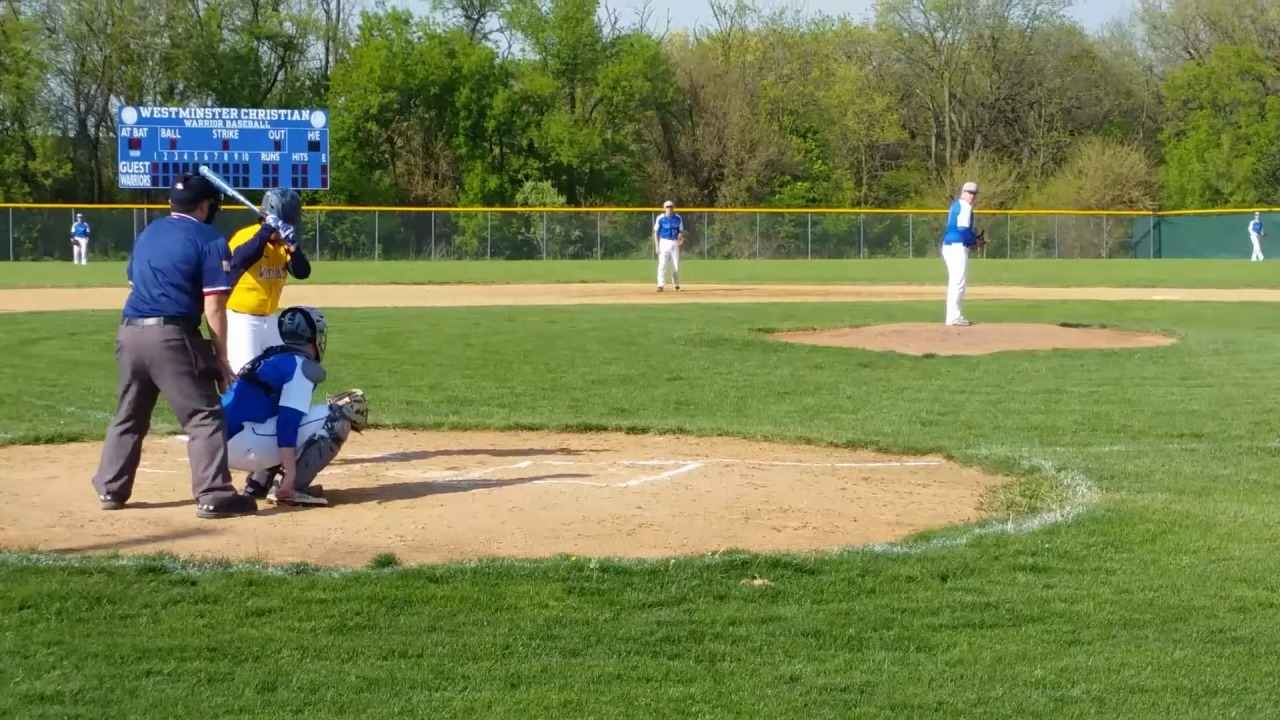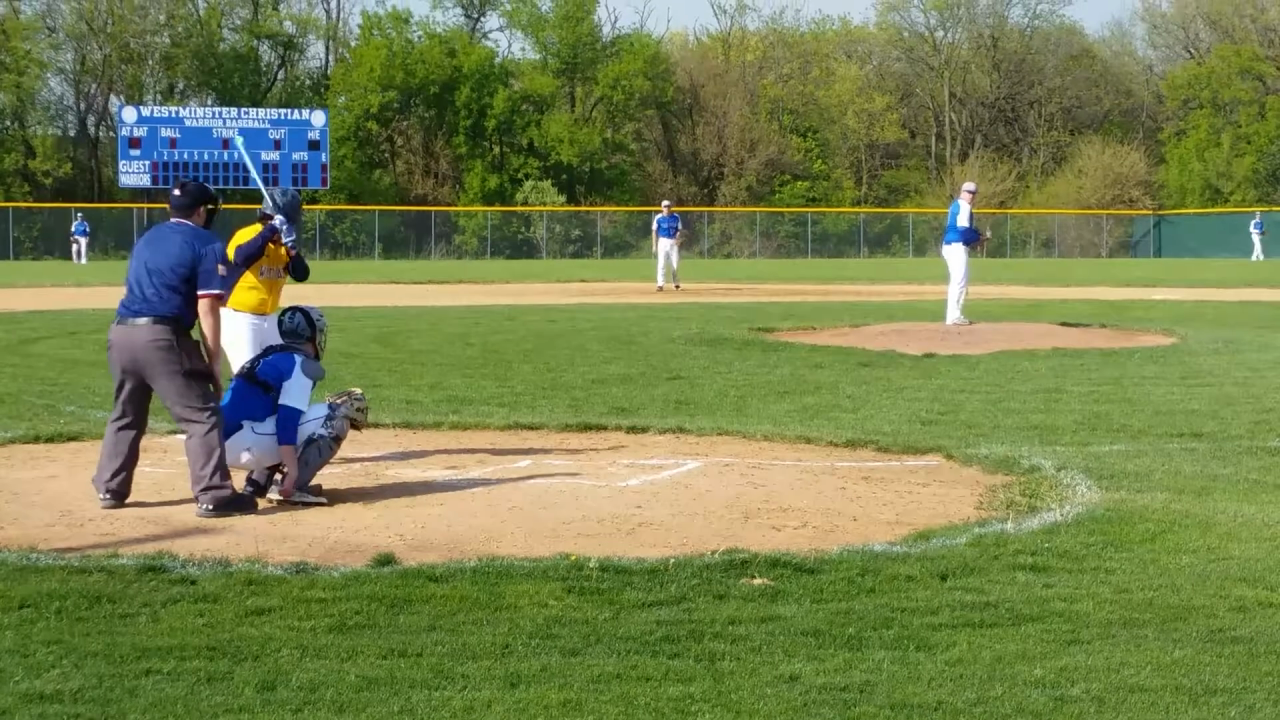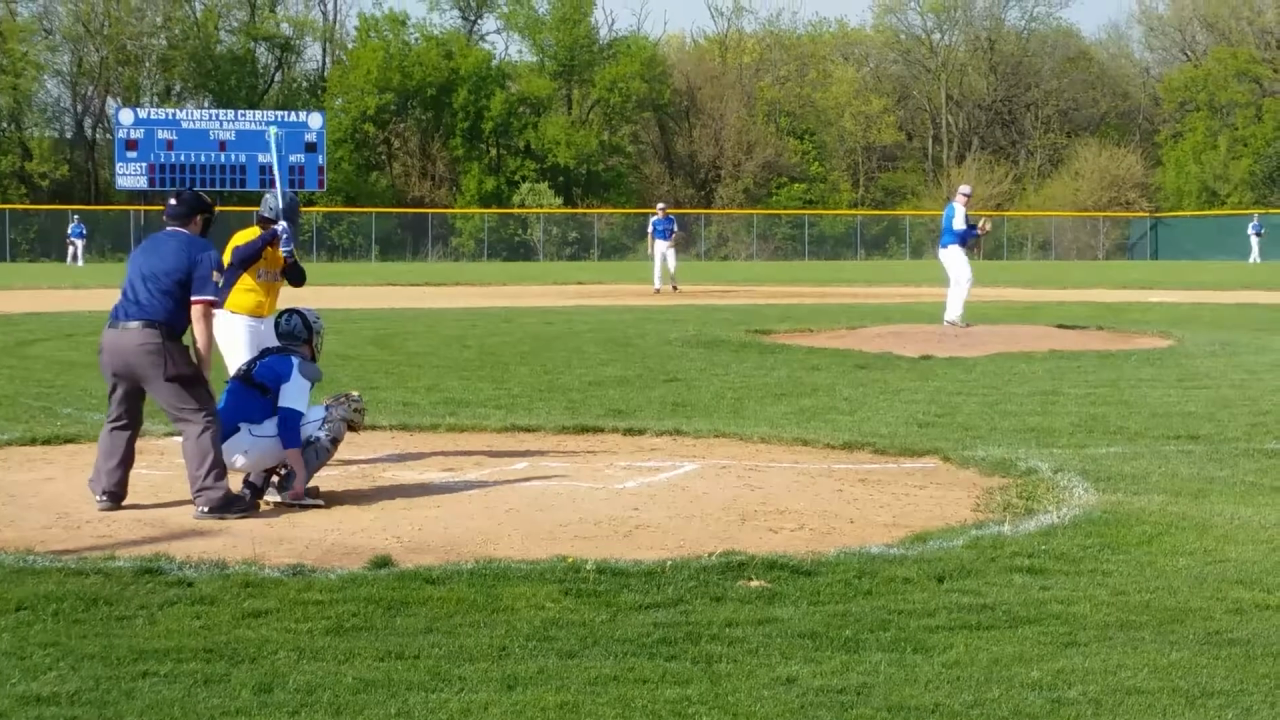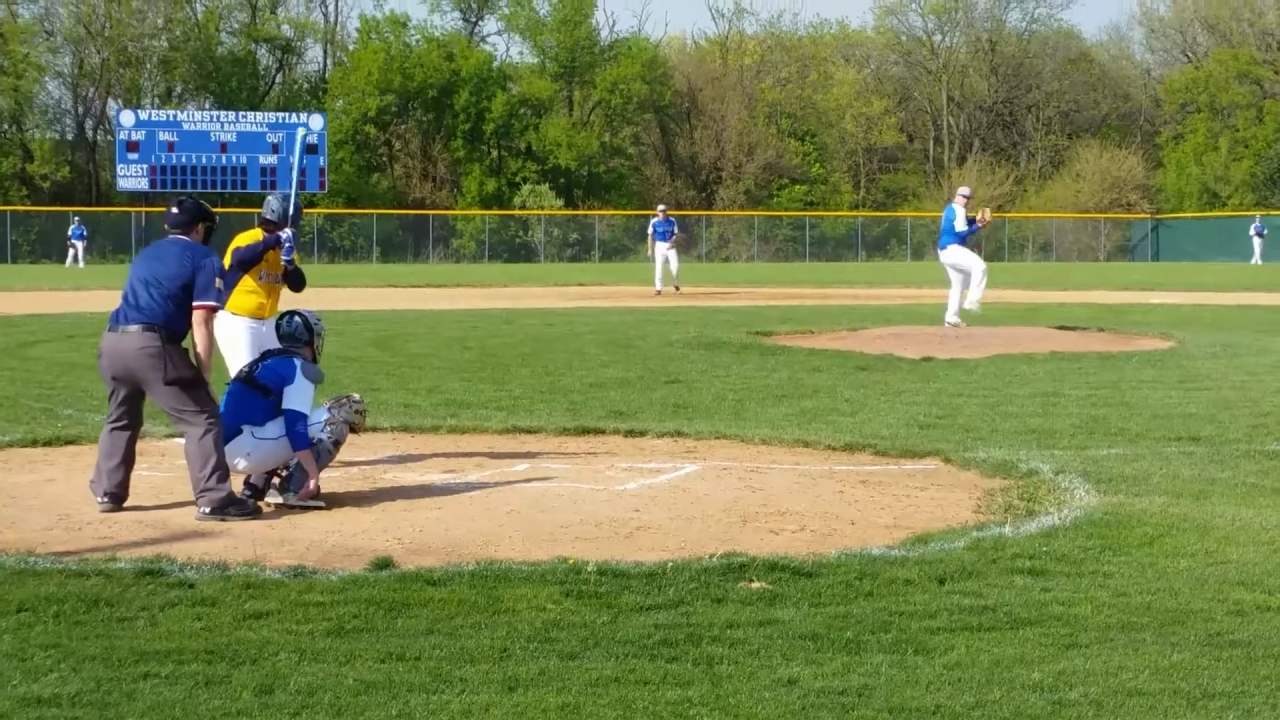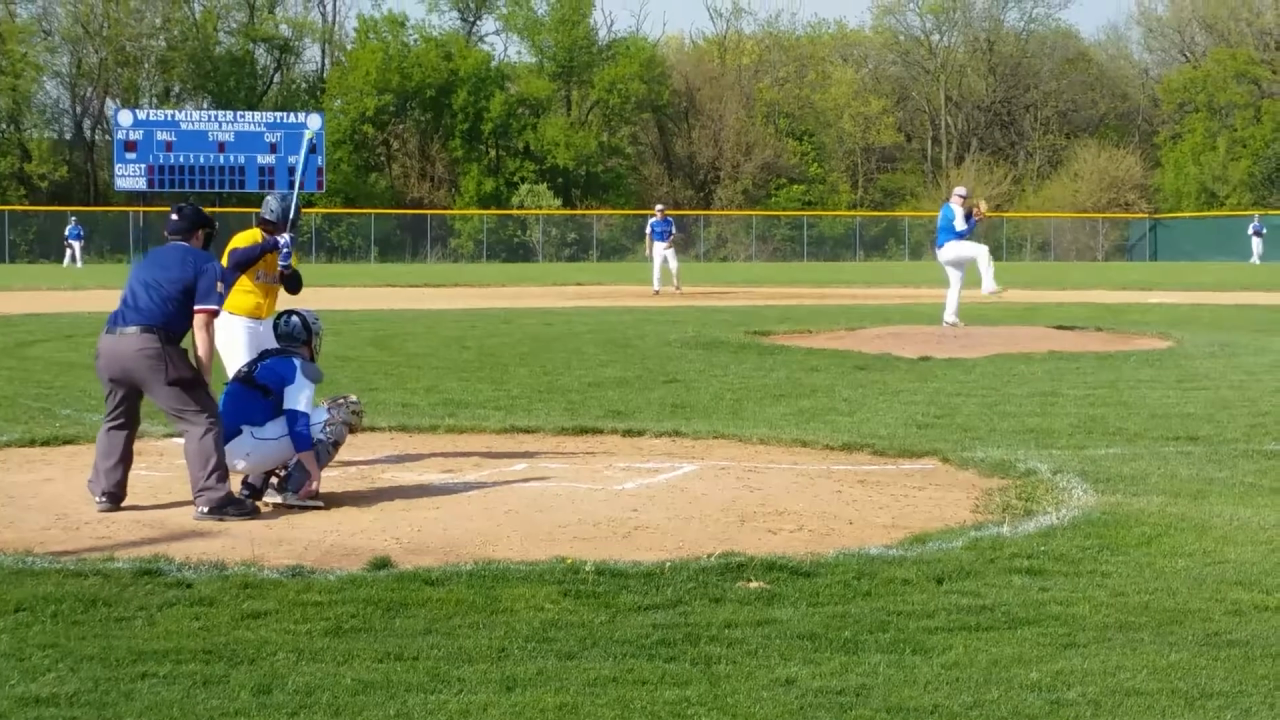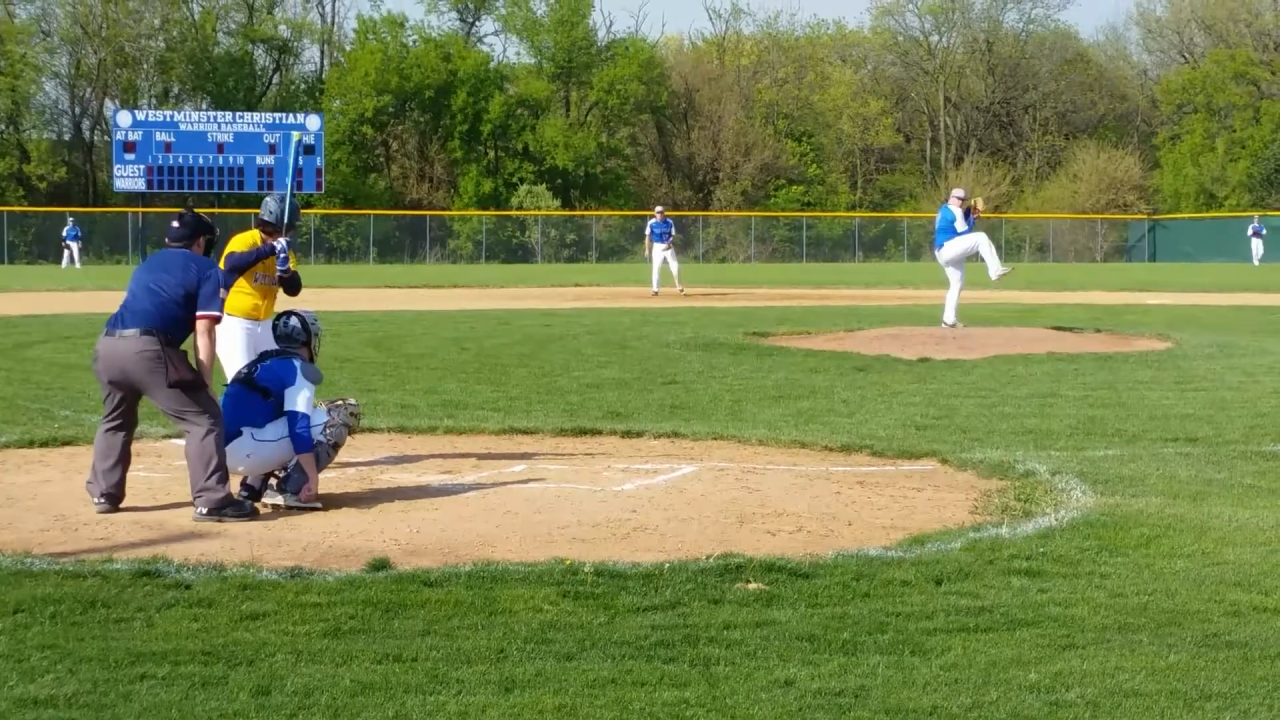
dt=0.1s
person 1, frame 1
left shoulder: (147, 233)
right shoulder: (211, 240)
right elbow: (213, 306)
right wrist: (221, 356)
left hip: (129, 333)
right hip: (169, 336)
left knee: (129, 416)
right knee: (205, 416)
left ankle: (111, 489)
right ankle: (214, 498)
person 1, frame 2
left shoulder: (147, 237)
right shoulder: (207, 244)
right elbow: (207, 309)
right wrist: (213, 361)
left hip: (121, 333)
right hip: (160, 337)
left knee: (125, 415)
right knee: (201, 415)
left ankle: (110, 488)
right ankle: (213, 497)
person 1, frame 3
left shoulder: (144, 246)
right shoulder: (203, 252)
right elbow: (199, 318)
right wrist: (203, 371)
left hip: (112, 337)
right hip: (150, 341)
left knee: (121, 418)
right knee: (199, 416)
left ankle: (106, 491)
right ankle: (212, 499)
person 1, frame 4
left shoulder: (146, 253)
right shoulder: (205, 259)
right elbow: (201, 323)
right wrist: (203, 376)
left hip: (112, 341)
right hip: (151, 344)
left knee: (120, 419)
right knee: (201, 418)
left ankle: (107, 493)
right ankle: (213, 500)
person 1, frame 5
left shoulder: (147, 259)
right shoulder: (205, 263)
right elbow: (201, 327)
right wrist: (204, 379)
left hip: (108, 343)
right hip: (148, 346)
left knee: (118, 419)
right knee: (202, 417)
left ankle: (105, 493)
right ankle: (212, 501)
person 1, frame 6
left shoulder: (149, 263)
right shoulder: (207, 269)
right elbow: (203, 333)
right wrist: (205, 384)
left hip: (107, 346)
right hip: (148, 349)
left knee: (116, 421)
right knee: (203, 418)
left ankle: (104, 494)
right ankle: (211, 502)
person 2, frame 1
left shoulder: (269, 359)
right shoulder: (300, 365)
right elbow: (288, 422)
right wrist: (291, 474)
left hip: (226, 447)
right hip: (246, 443)
right knee: (335, 417)
left ankle: (259, 482)
right ankle: (294, 488)
person 2, frame 2
left shoulder: (269, 357)
right shoulder: (300, 364)
right elbow: (287, 420)
right wrist: (293, 472)
left hip: (226, 445)
right hip: (244, 443)
right knee: (334, 416)
left ankle: (259, 481)
right ankle: (293, 488)
person 2, frame 3
left shoulder: (264, 360)
right shoulder: (296, 366)
right elbow: (289, 423)
right wrist: (301, 474)
left hip: (222, 448)
right hip: (243, 446)
right knee: (332, 418)
left ankle: (256, 484)
right ankle: (286, 489)
person 2, frame 4
left shoulder: (265, 362)
right shoulder: (299, 368)
right elbow: (294, 425)
right wrist: (313, 475)
left hip: (224, 449)
right hip: (245, 448)
right knee: (334, 420)
left ankle: (257, 485)
right ankle: (289, 491)
person 2, frame 5
left shoulder: (262, 362)
right shoulder: (298, 368)
right elbow: (299, 425)
right wrist: (315, 475)
left hip: (223, 450)
right hip: (245, 449)
right knee: (333, 419)
left ankle: (255, 485)
right ankle: (288, 490)
person 2, frame 6
left shoulder: (262, 363)
right shoulder: (298, 369)
right elbow: (299, 427)
right wrist: (313, 478)
left hip: (223, 450)
right hip: (244, 451)
right knee: (333, 421)
left ankle: (253, 486)
right ankle: (287, 491)
person 3, frame 1
left shoulder: (283, 244)
right shoulder: (246, 236)
left elbow: (302, 272)
right elbow: (239, 258)
left wrist: (292, 244)
right wrist: (268, 230)
left hip: (268, 319)
right hip: (238, 319)
person 3, frame 2
left shoulder: (283, 243)
right shoulder: (247, 234)
left elbow: (301, 275)
right elbow: (241, 257)
left wrist: (292, 248)
right wrist: (271, 230)
left hip: (268, 319)
right hip: (237, 318)
person 3, frame 3
left shoulder: (283, 244)
right shoulder: (245, 237)
left elbow: (298, 281)
right elbow: (239, 257)
left wrist: (289, 256)
right wrist: (272, 235)
left hip: (264, 321)
right hip: (234, 320)
person 3, frame 4
left shoulder: (284, 247)
right shoulder: (247, 239)
left elbow: (298, 285)
right elbow: (239, 259)
left wrist: (289, 263)
right wrist: (275, 239)
left hip: (265, 323)
right hip: (235, 322)
person 3, frame 5
left shoulder: (284, 248)
right shoulder: (245, 239)
left elbow: (295, 288)
right elbow: (235, 260)
left wrist: (287, 268)
right wrist: (273, 244)
left hip: (264, 323)
right hip: (233, 322)
person 3, frame 6
left shoulder: (283, 250)
right shoulder: (244, 240)
left elbow: (294, 289)
right elbow: (231, 264)
left wrist: (286, 272)
right wrist: (269, 249)
left hip: (262, 324)
right hip: (232, 323)
